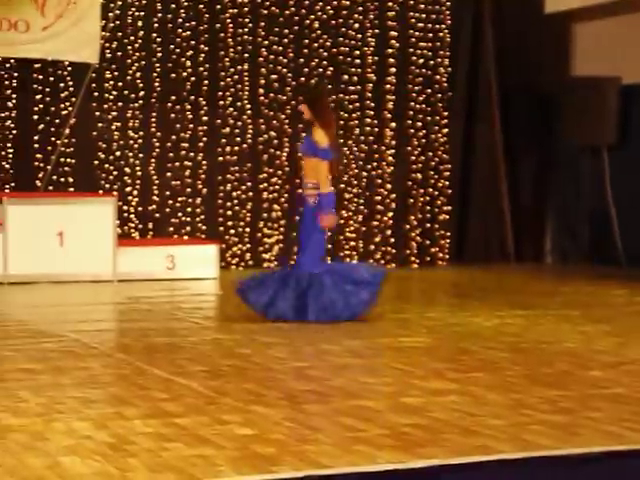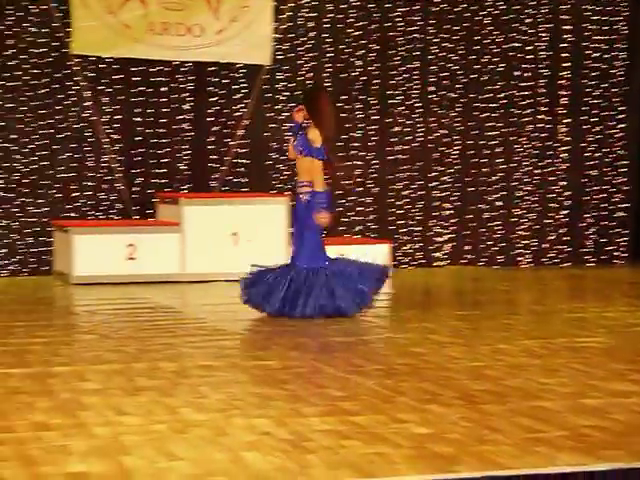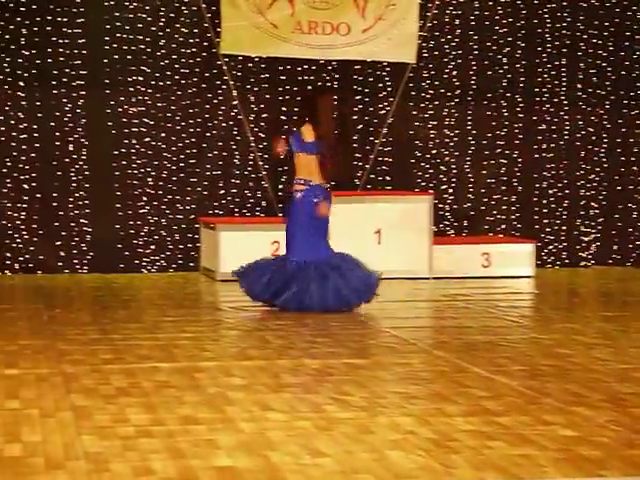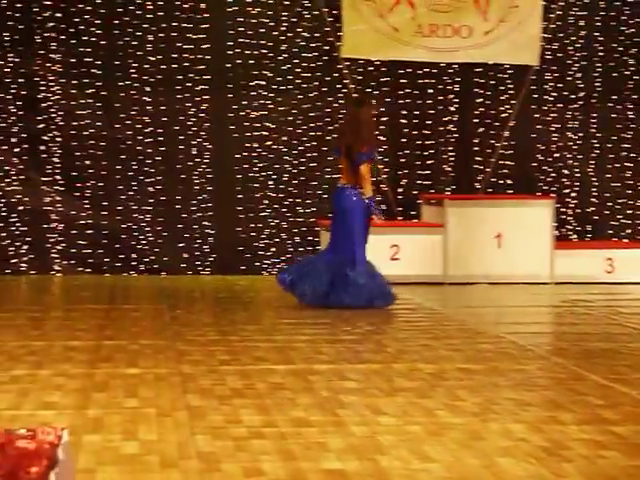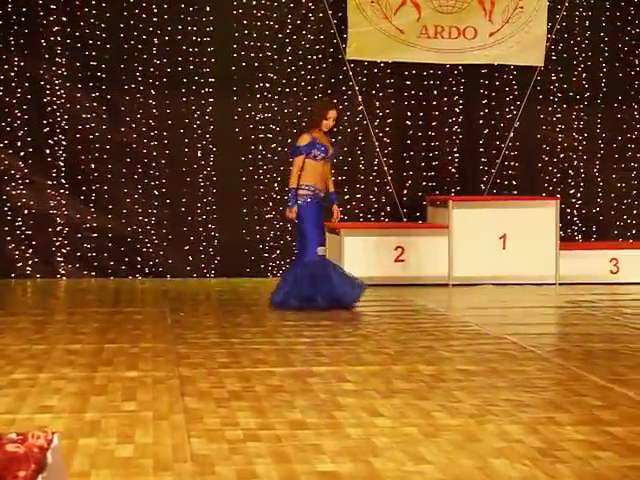
dt=1s
person 1, frame 1
left shoulder: (318, 133)
right shoulder: (319, 132)
left elbow: (323, 174)
left wrist: (326, 209)
left hip: (317, 198)
right hip: (314, 198)
left knee: (310, 255)
right knee: (310, 254)
left ankle: (312, 306)
person 1, frame 2
left shoulder: (314, 132)
right shoulder: (311, 131)
left elbow: (317, 172)
right elbow: (293, 153)
left wrist: (321, 207)
right wrist: (297, 125)
left hip: (309, 194)
right hip: (310, 195)
left knee: (305, 251)
right knee: (309, 250)
left ankle: (303, 303)
person 1, frame 3
left shoulder: (306, 129)
right shoulder: (321, 131)
left elbow: (313, 165)
left wrist: (321, 199)
right wrist: (287, 148)
left hip: (305, 191)
right hip: (319, 192)
left knee: (298, 246)
right knee: (317, 246)
left ankle: (294, 296)
right ankle: (345, 290)
person 1, frame 4
left shoulder: (345, 137)
right shoulder: (363, 143)
right elbow: (365, 177)
right wrist: (374, 208)
left hip: (342, 193)
right hip: (356, 197)
left knee: (339, 247)
right knee: (355, 250)
right ankle: (354, 295)
person 1, frame 5
left shoulder: (326, 141)
right shoulder: (306, 138)
right elbow: (295, 171)
left wrist: (334, 202)
right wrist: (292, 202)
left hip: (318, 198)
right hip: (305, 197)
left knee: (316, 247)
right knee: (310, 248)
left ankle: (314, 294)
right ankle: (304, 295)
